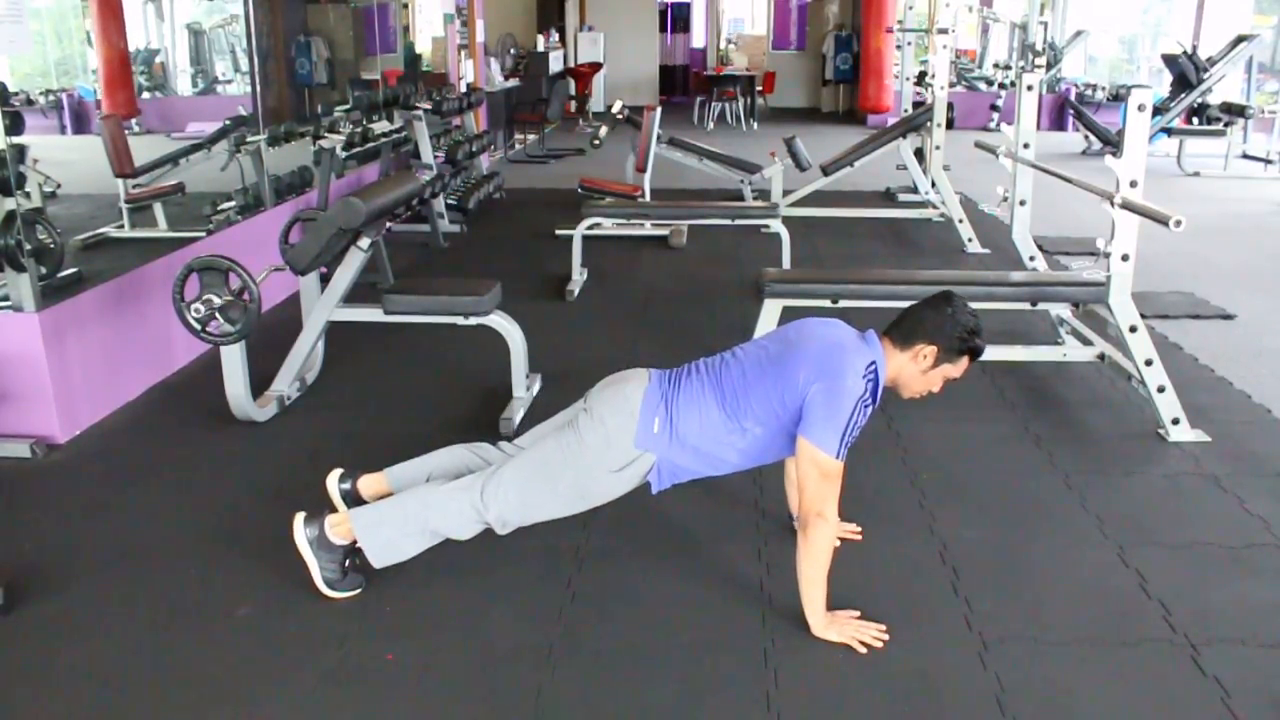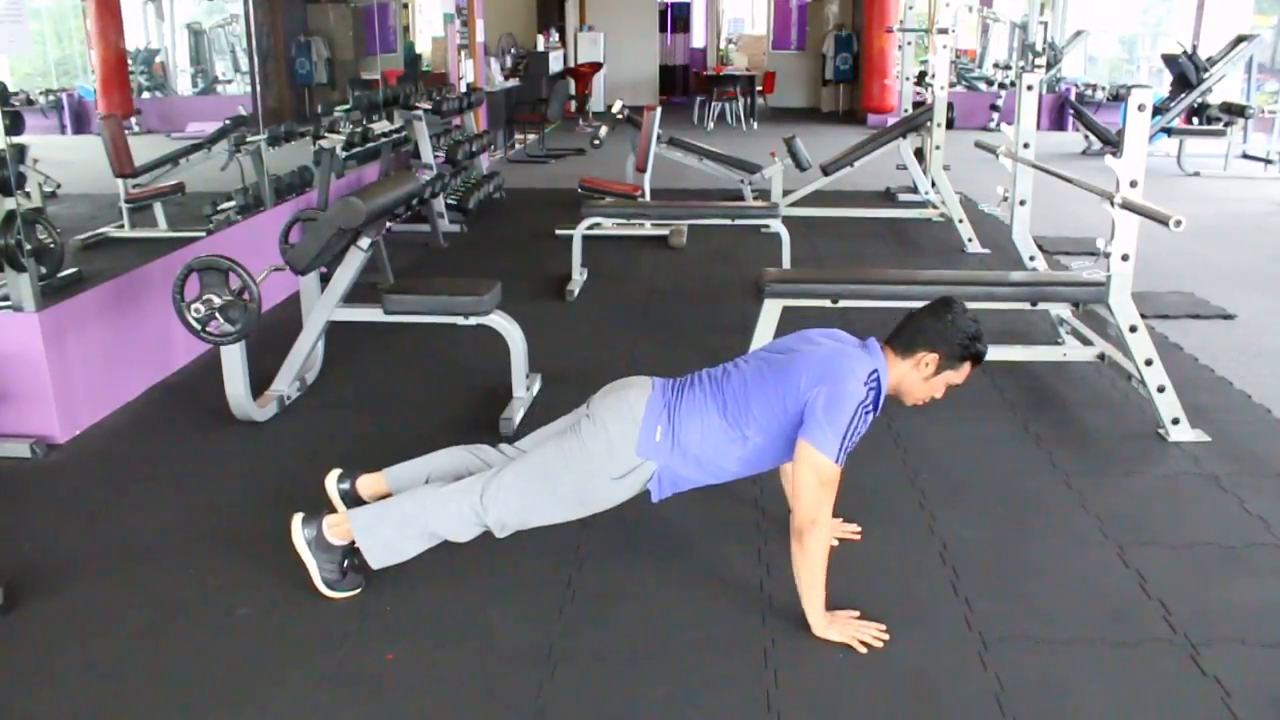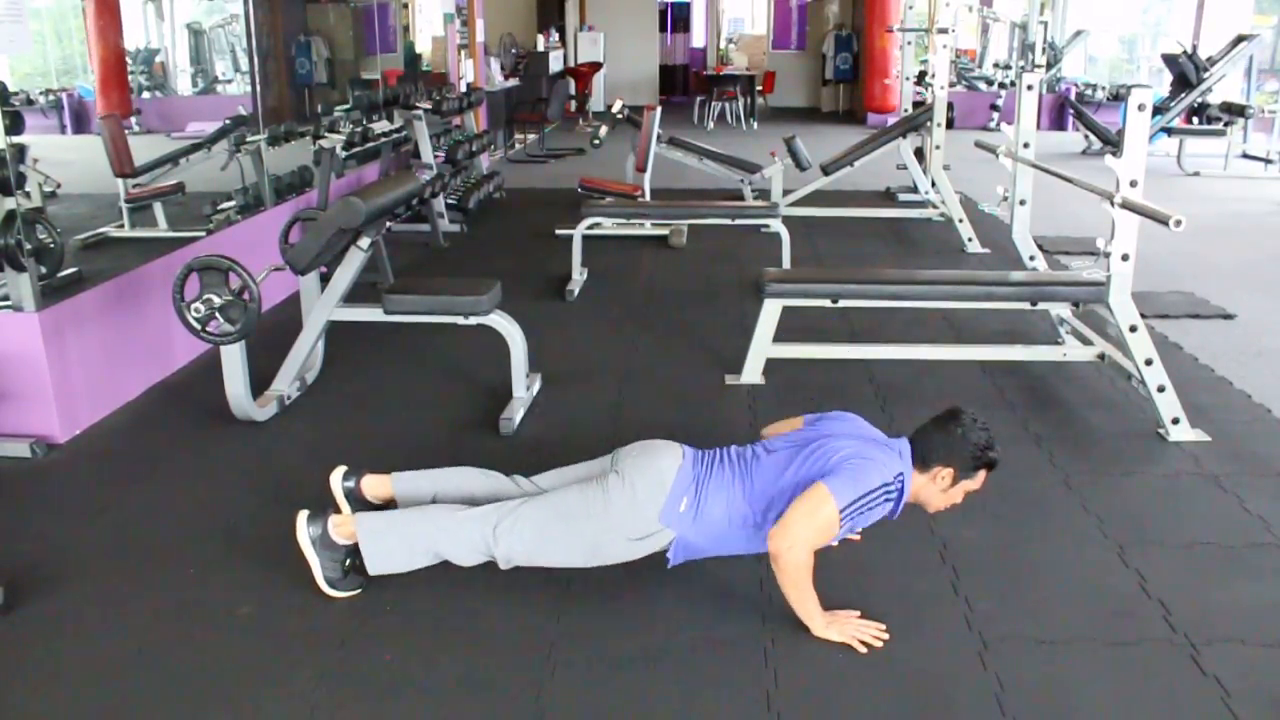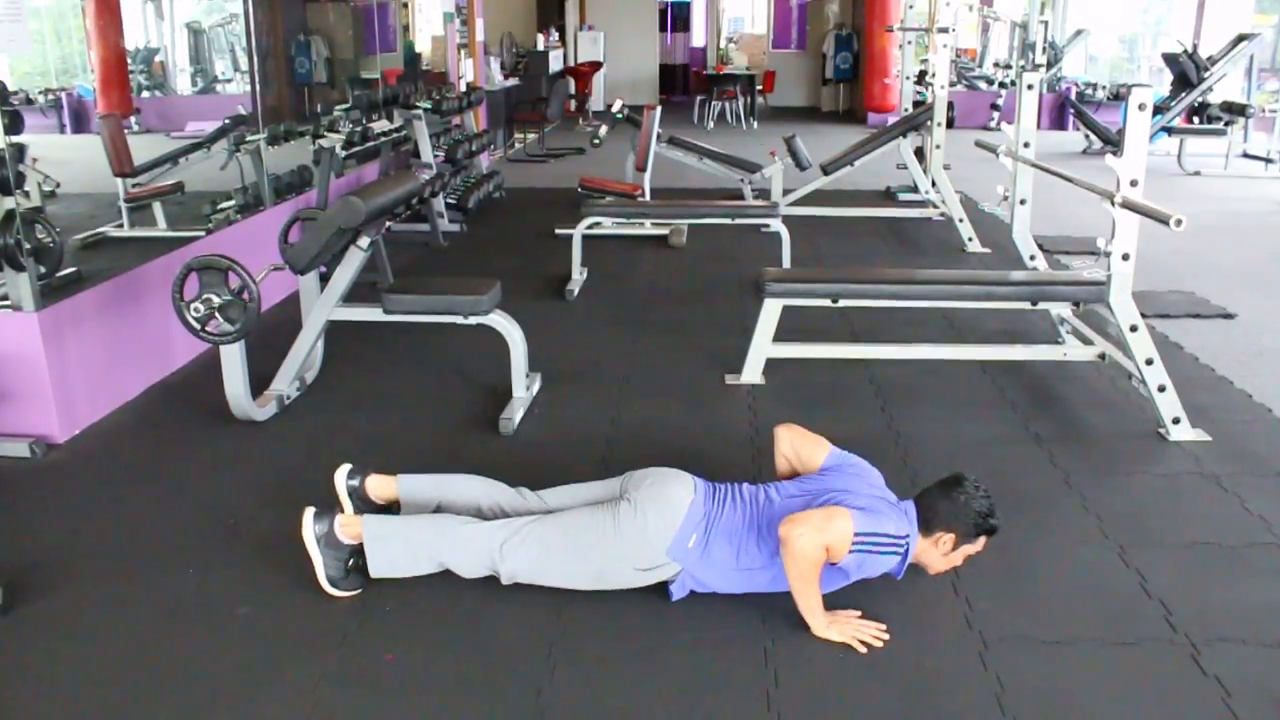
dt=0.3s
person 1, frame 1
left shoulder: (838, 338)
right shoulder: (850, 382)
right elbow: (820, 515)
left wrist: (806, 517)
right wrist: (819, 619)
left hip: (635, 401)
right hip: (636, 437)
left knee: (500, 462)
right knee: (491, 501)
left ankle: (362, 487)
right ankle: (333, 532)
person 1, frame 2
left shoulder: (842, 347)
right shoulder: (851, 389)
right elbow: (809, 521)
left wrist: (811, 516)
right wrist: (818, 618)
left hip: (636, 409)
right hip: (638, 445)
left knee: (501, 465)
right knee: (490, 505)
left ankle: (361, 487)
right ankle: (334, 533)
person 1, frame 3
left shoulder: (862, 437)
right shoulder: (878, 479)
right elbow: (783, 542)
left wrist: (819, 515)
right wrist: (817, 620)
left hip: (664, 471)
right hip: (660, 506)
left knee: (516, 494)
right knee: (498, 532)
left ankle: (368, 488)
right ankle: (340, 532)
person 1, frame 4
left shoulder: (866, 484)
right shoulder: (887, 535)
left elbow: (787, 435)
right elbow: (799, 533)
right wrist: (818, 619)
left hip: (670, 497)
right hip: (667, 537)
left knee: (520, 509)
right knee: (503, 549)
left ankle: (374, 487)
right ankle: (345, 531)
